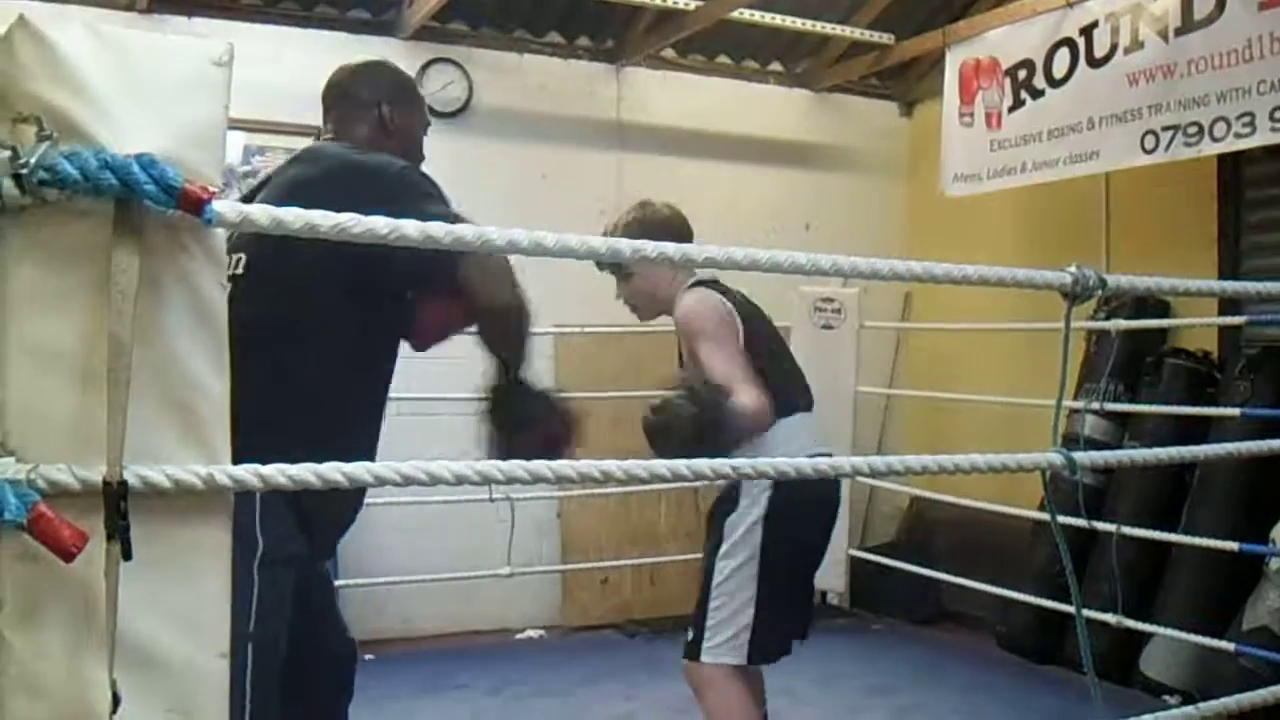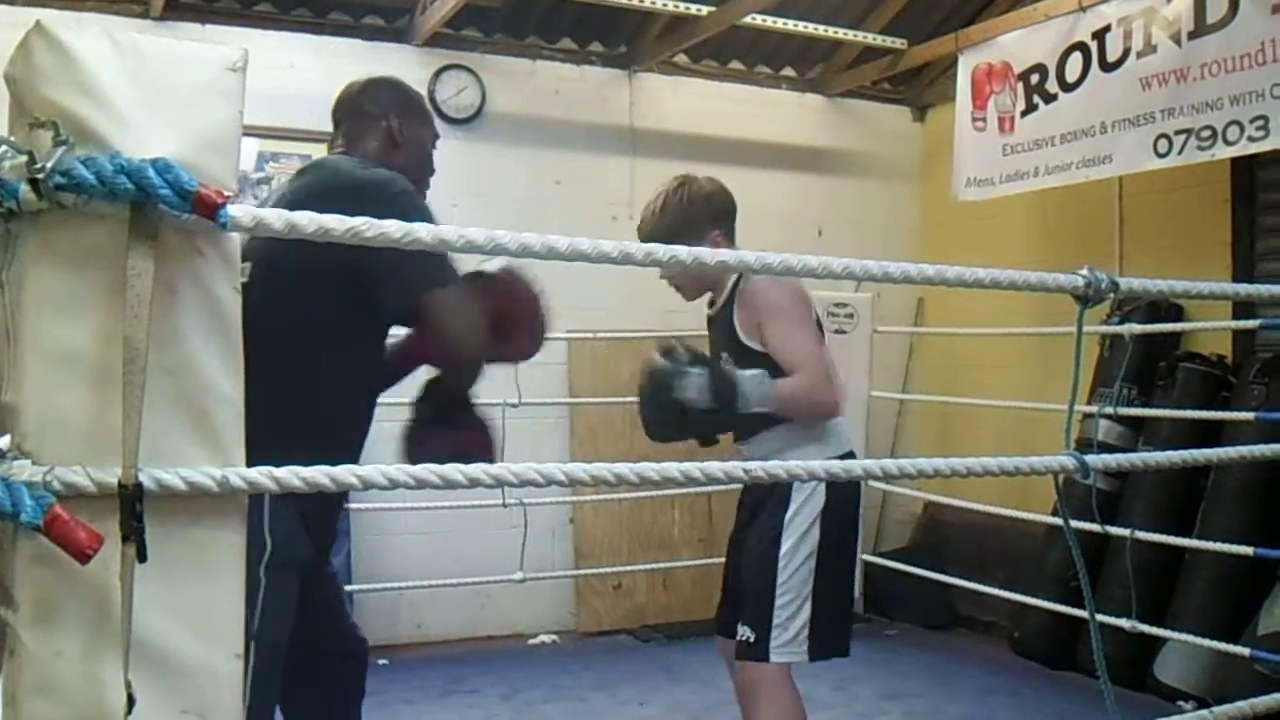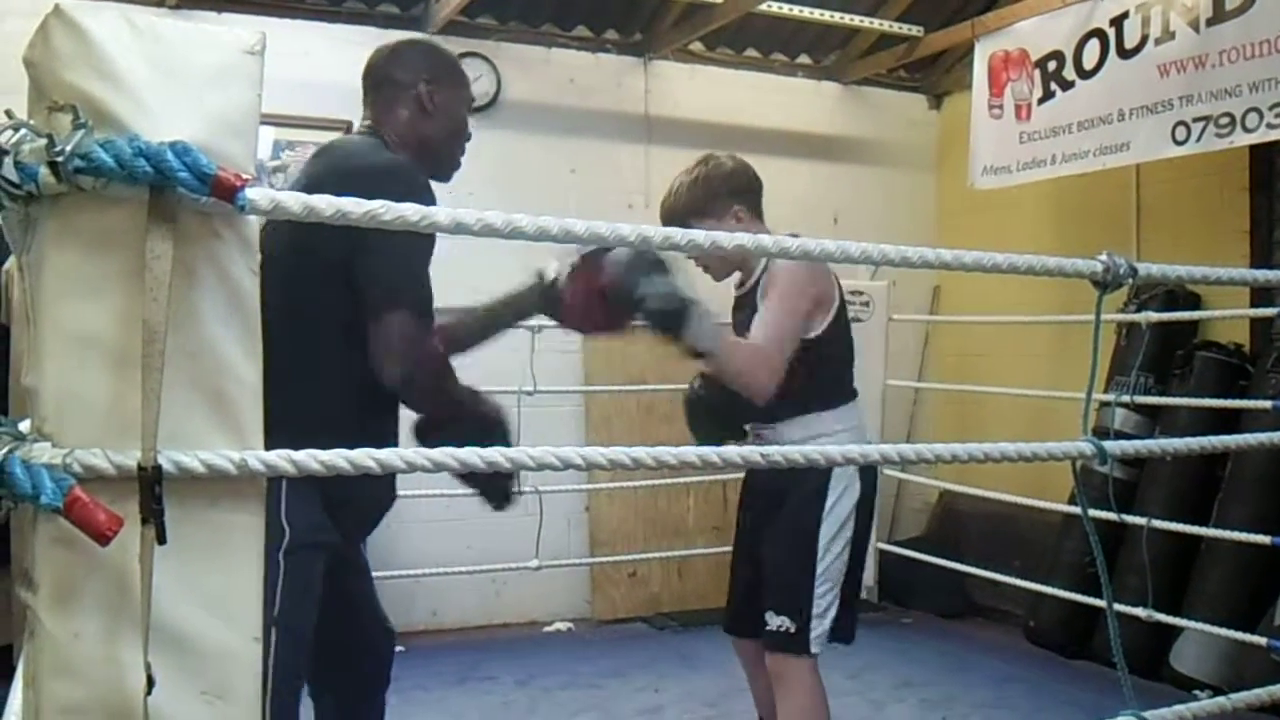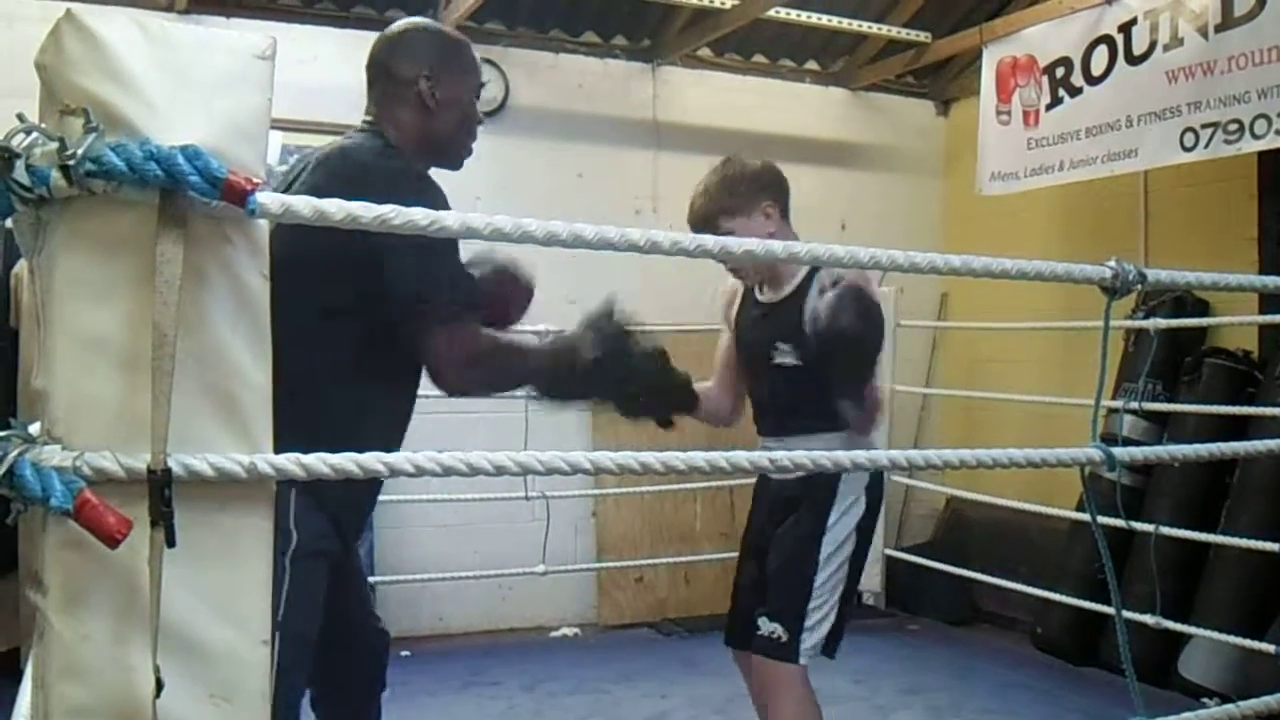
dt=1s
person 1, frame 1
left shoulder: (282, 188)
right shoulder: (371, 182)
right elbow: (494, 291)
left wrist: (407, 321)
right wrist: (513, 382)
left hip: (267, 491)
right hip: (249, 493)
person 1, frame 2
left shoulder: (309, 197)
right shoulder: (370, 194)
right elbow: (463, 335)
left hip: (272, 490)
right hip: (254, 491)
left knee: (331, 666)
person 1, frame 3
left shoulder: (341, 171)
right shoulder: (386, 177)
left elbow: (404, 332)
right elbow: (400, 360)
left wrist: (536, 297)
right wrist: (463, 416)
left hip: (312, 482)
right hip: (278, 482)
left knee: (359, 658)
person 1, frame 4
left shoulder: (325, 172)
right shoulder: (395, 187)
right elbow: (460, 360)
left wrist: (472, 302)
right wrist: (580, 354)
left hip: (310, 482)
right hip: (287, 487)
left knee: (358, 658)
person 2, frame 1
left shoulder: (699, 308)
right shoulder: (717, 306)
left elbow: (752, 408)
left wrist: (704, 423)
right wrist: (692, 435)
left hip: (778, 488)
right hip: (794, 485)
left knee: (709, 664)
right knee: (730, 652)
person 2, frame 2
left shoulder: (765, 290)
right shoulder: (727, 302)
left elbow: (821, 394)
left wrist: (728, 391)
right wrist: (706, 414)
left hip: (808, 480)
right hip: (779, 481)
left knee: (761, 660)
right knee: (738, 645)
person 2, frame 3
left shoulder: (795, 270)
right shoulder: (746, 283)
left elbow: (758, 377)
left wrist: (679, 313)
right wrist: (716, 405)
left hip: (826, 473)
right hip: (775, 472)
left knee: (788, 651)
right knee: (750, 639)
person 2, frame 4
left shoulder: (840, 288)
right shoulder: (740, 294)
left elbow: (858, 421)
right elbow: (726, 404)
left wrist: (847, 380)
left hip: (837, 482)
right hip: (781, 482)
left knee: (781, 657)
right knee: (752, 648)
